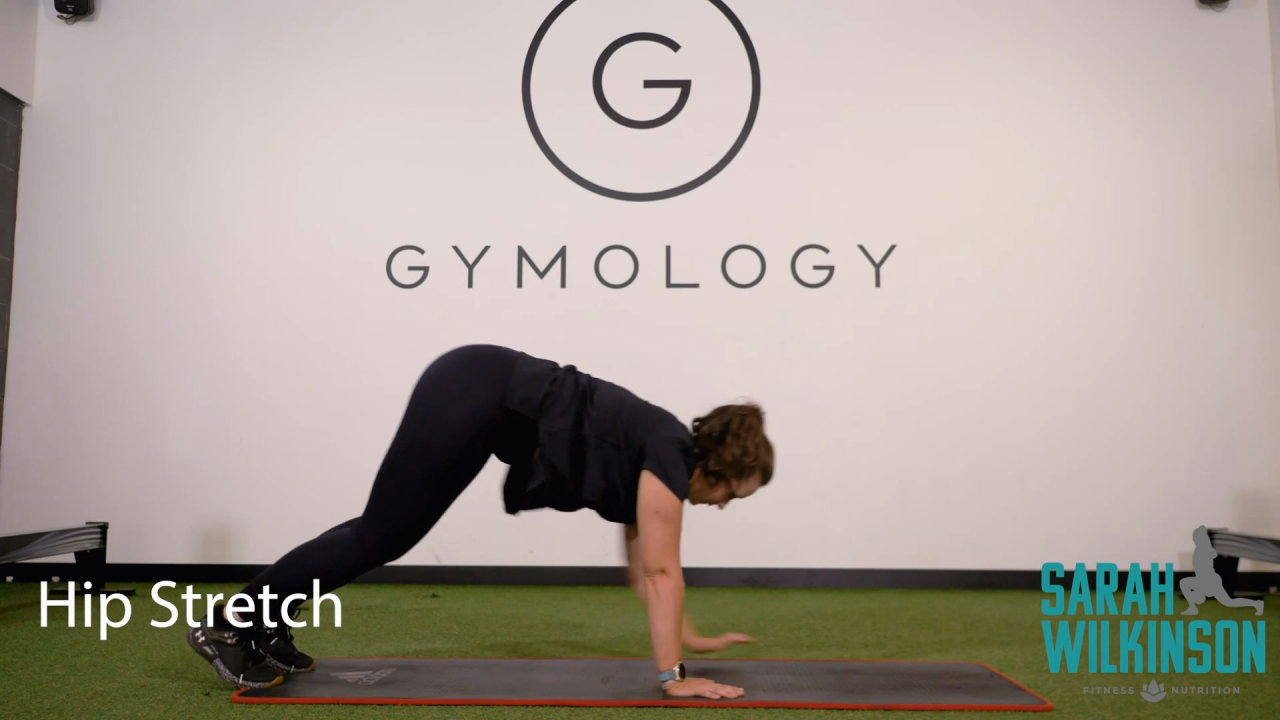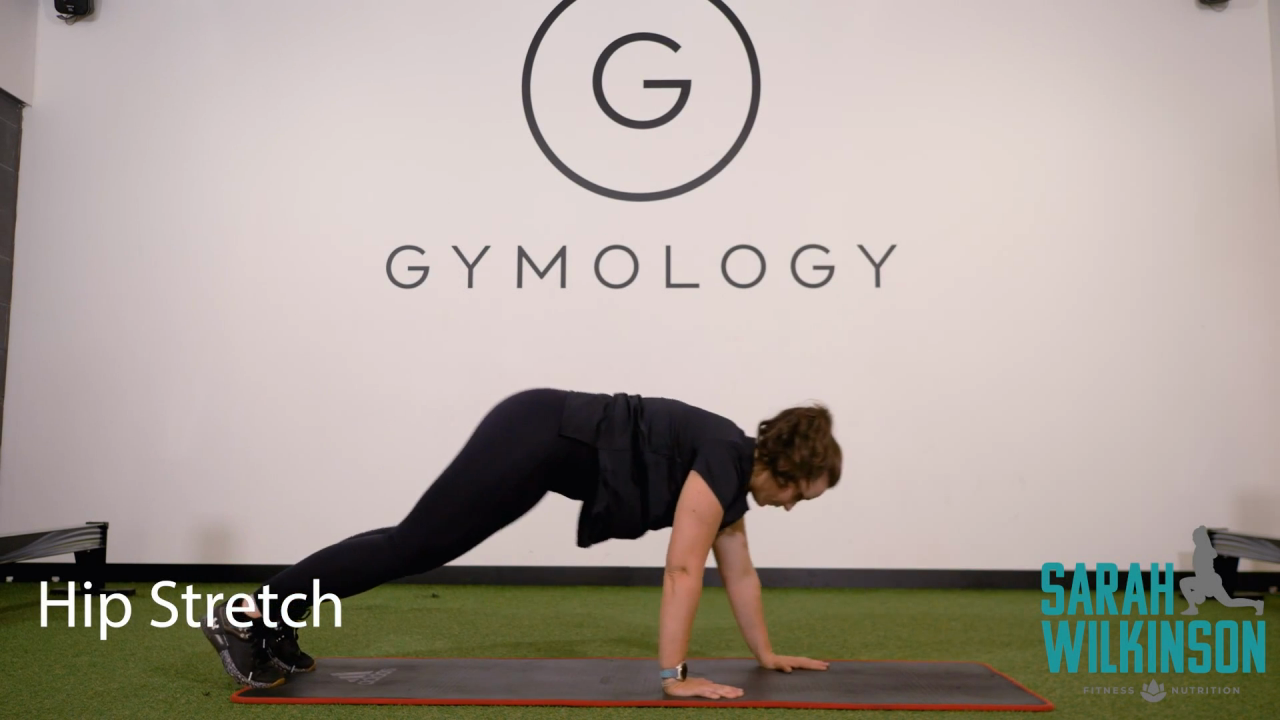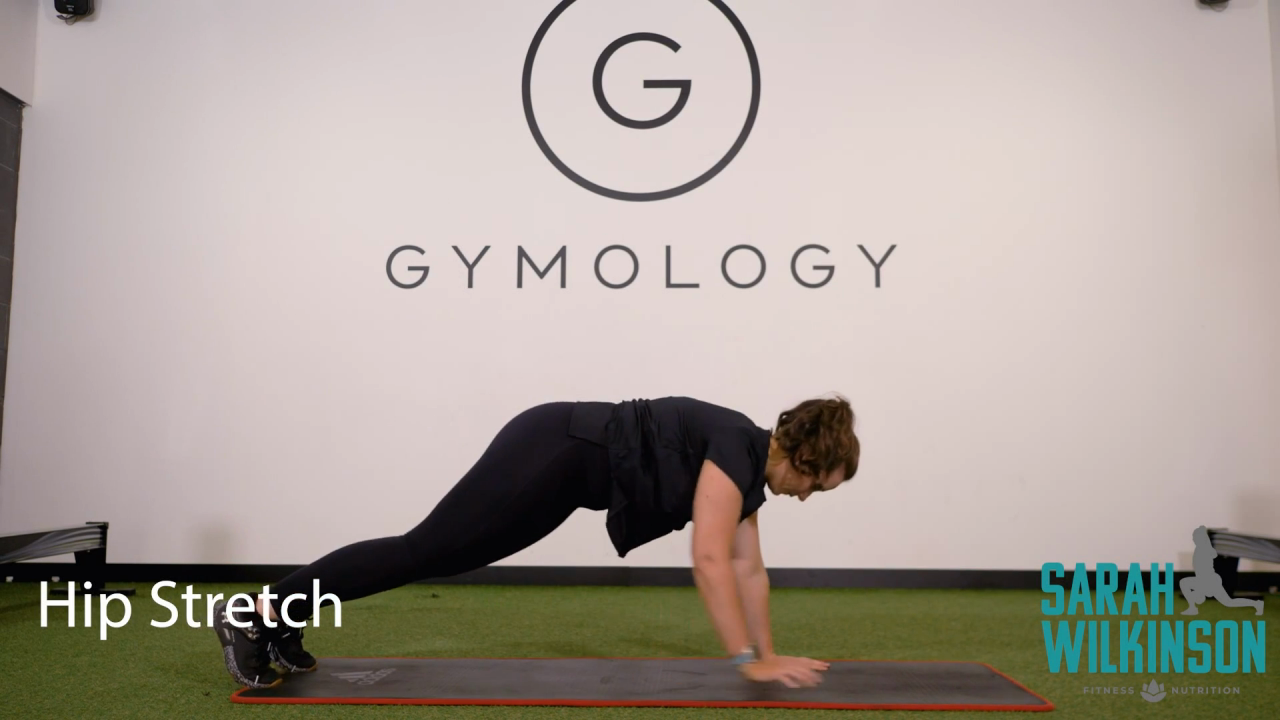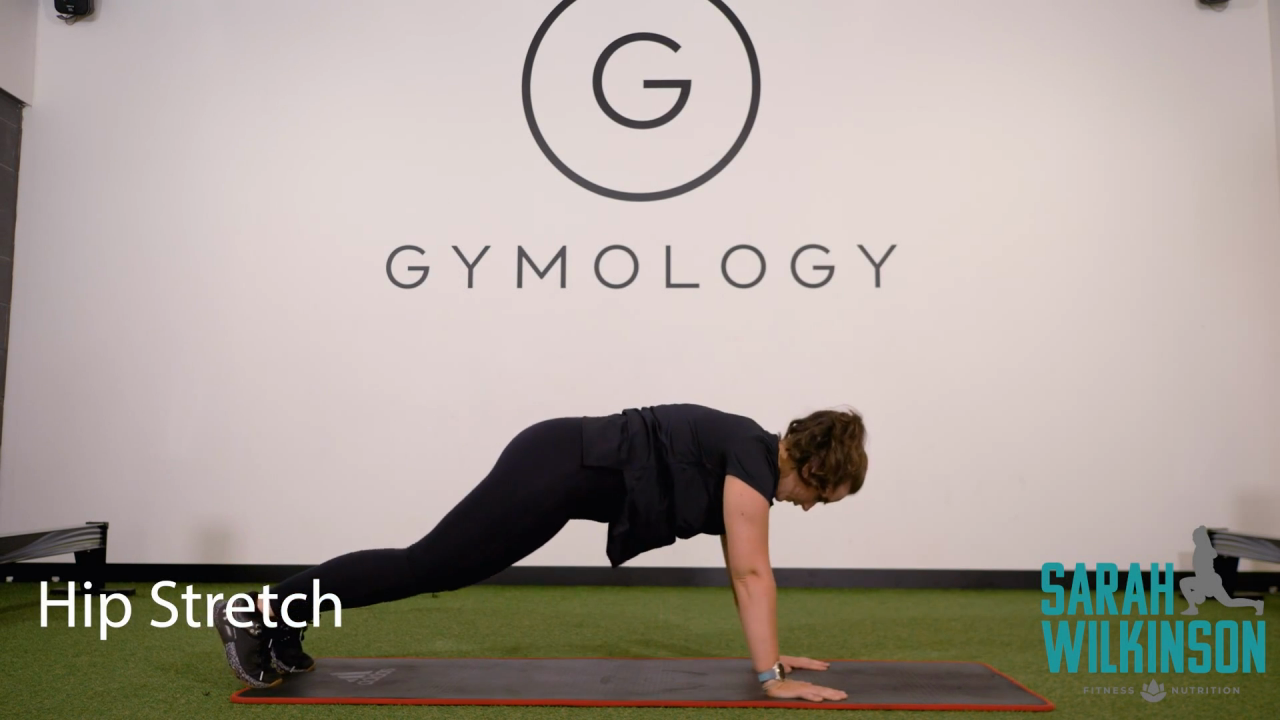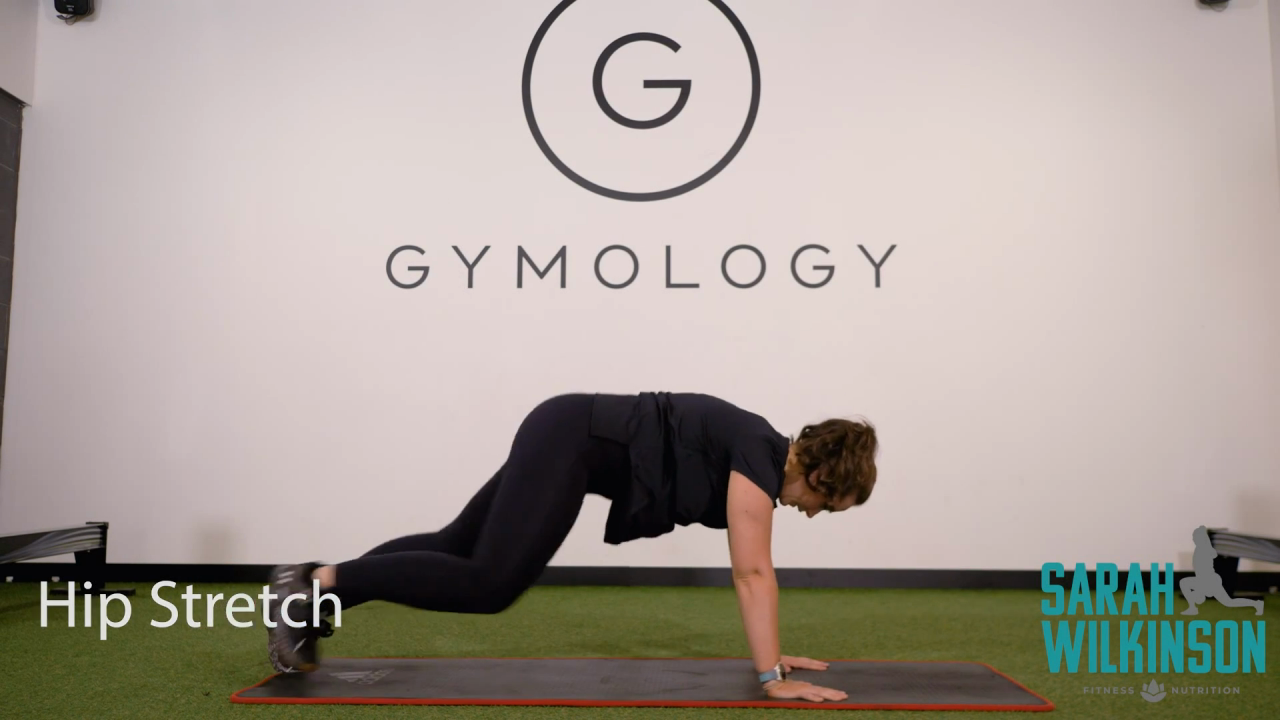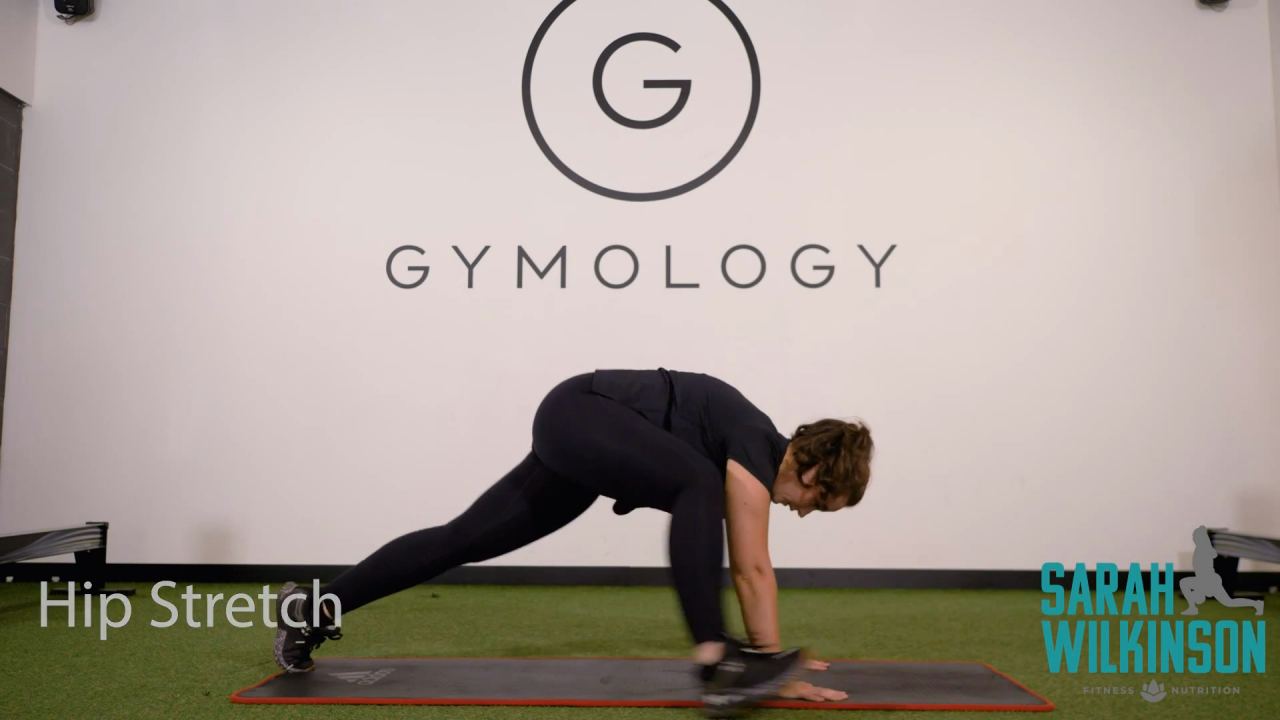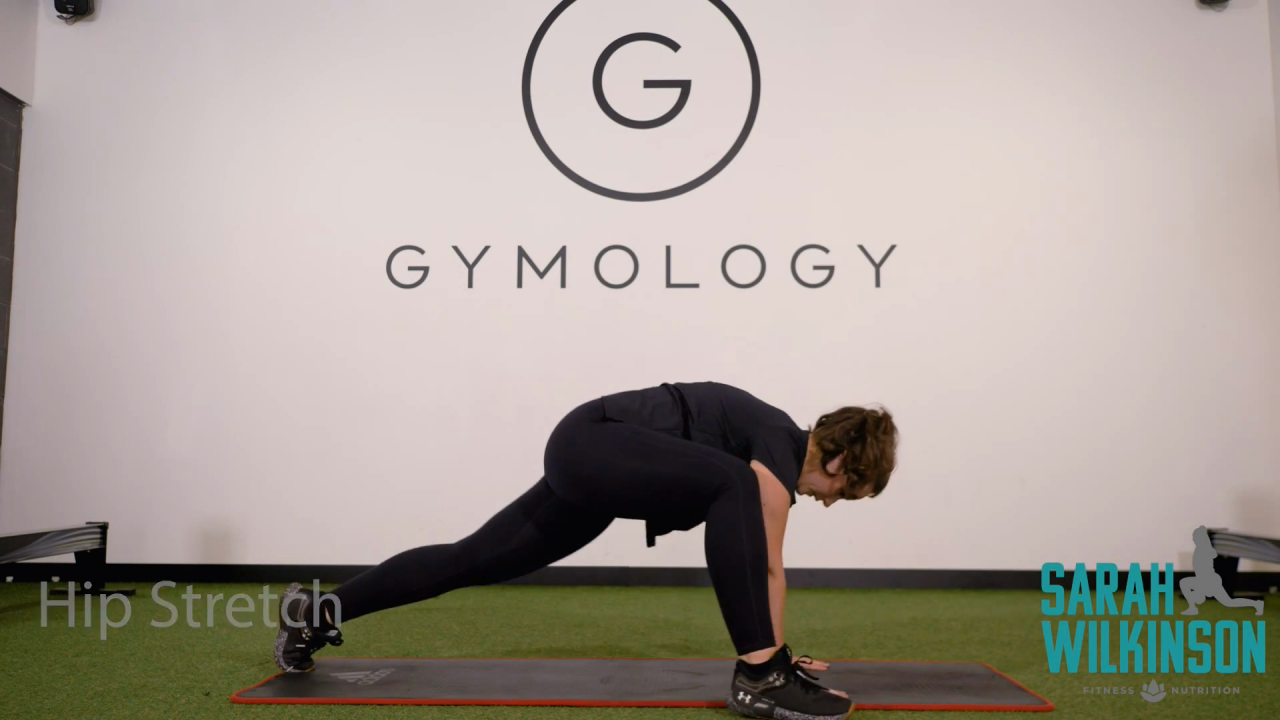
dt=0.3s
person 1, frame 1
left shoulder: (659, 462)
right shoulder: (671, 455)
left elbow: (648, 563)
right elbow: (658, 572)
left wrist: (686, 635)
right wrist: (671, 676)
left hip: (488, 404)
right hip: (478, 394)
left knee: (389, 532)
right knee: (381, 533)
left ankle: (264, 627)
right ankle: (227, 624)
person 1, frame 2
left shoulder: (733, 478)
right shoulder: (725, 458)
left elbow: (739, 573)
right elbow: (682, 572)
left wrist: (768, 655)
right wrist: (673, 675)
left hip: (547, 444)
right hip: (540, 436)
left knee: (417, 543)
right knee: (415, 546)
left ankle: (274, 622)
right ankle: (243, 617)
person 1, frame 3
left shoulder: (748, 471)
right shoulder: (735, 449)
left elbow: (745, 567)
right elbow: (709, 561)
left wrist: (767, 648)
right wrist: (750, 659)
left hip: (564, 472)
right hip: (551, 450)
left knee: (439, 559)
right knee: (423, 551)
left ankle: (281, 623)
right ankle: (255, 616)
person 1, frame 4
left shoulder: (750, 468)
right shoulder: (753, 459)
left elbow: (743, 571)
right elbow: (753, 575)
left wrist: (772, 653)
right wrist: (772, 678)
left hip: (567, 474)
right hip: (560, 469)
left knee: (437, 568)
right knee: (426, 566)
left ankle: (283, 618)
right ankle: (258, 611)
person 1, frame 5
left shoulder: (763, 469)
right shoulder: (761, 457)
left elbow: (751, 571)
right elbow: (752, 574)
left wrist: (772, 653)
right wrist: (772, 677)
left hip: (572, 444)
right hip: (566, 435)
left knee: (459, 547)
right knee: (490, 582)
left ankle: (306, 613)
right ankle: (314, 583)
person 1, frame 6
left shoulder: (763, 463)
right shoulder: (757, 451)
left elbow: (747, 566)
right elbow: (753, 569)
left wrist: (766, 643)
left hip: (580, 434)
right hip: (579, 409)
left knee: (464, 540)
right knee: (698, 488)
left ankle: (311, 611)
right ankle: (716, 665)
person 1, frame 7
left shoulder: (775, 448)
right shoulder: (780, 448)
left elbow: (756, 559)
right elbow: (768, 566)
left wrist: (775, 641)
right wrist: (772, 655)
left hip: (589, 461)
right hip: (591, 442)
left knee: (470, 562)
right knee: (734, 486)
left ankle: (314, 612)
